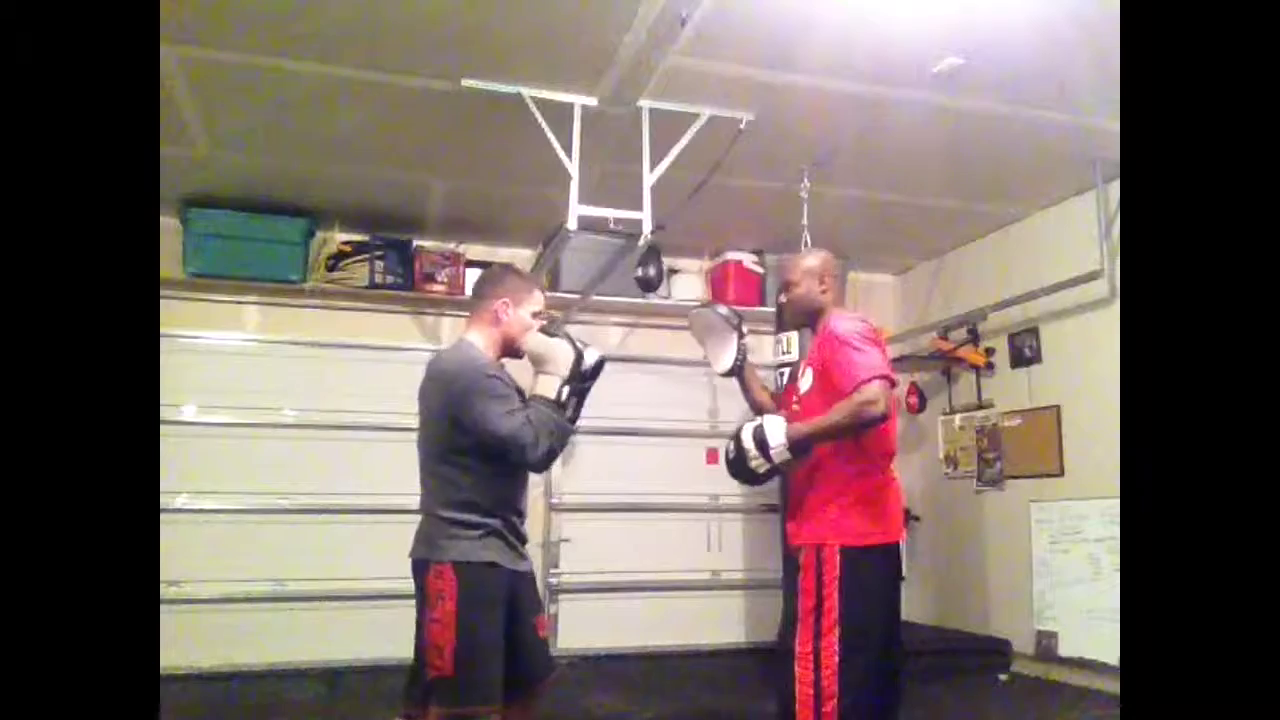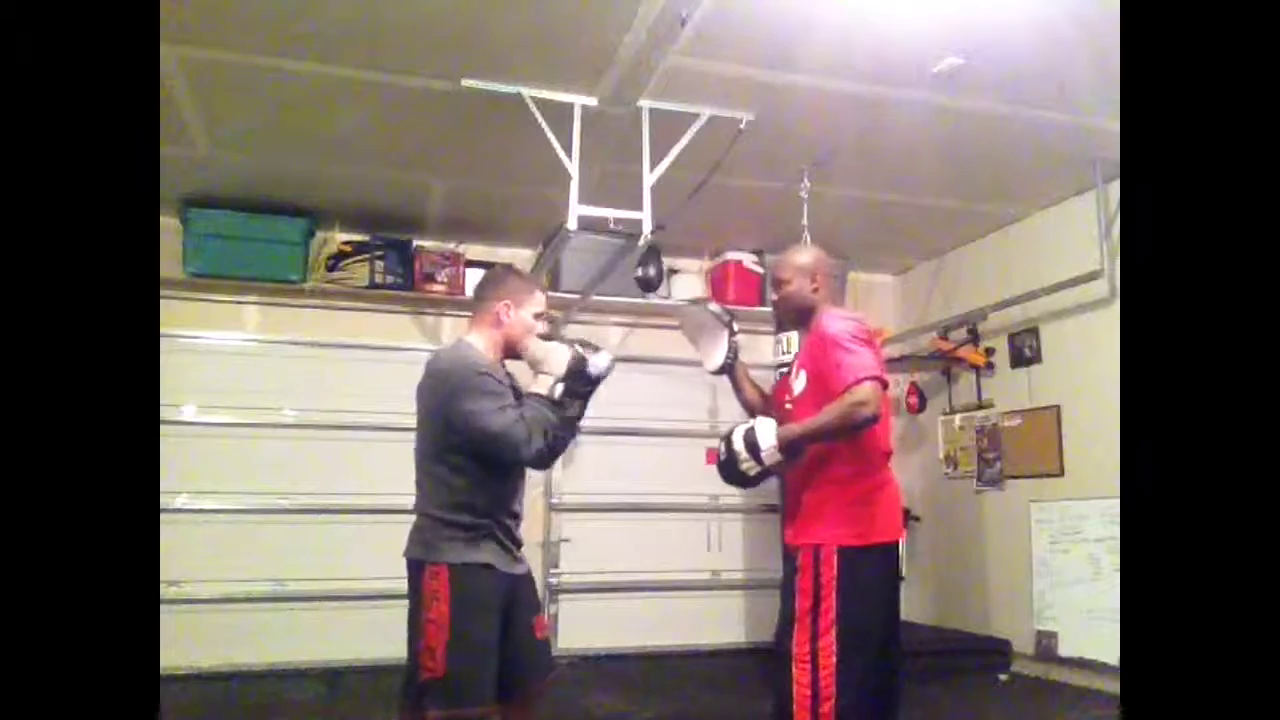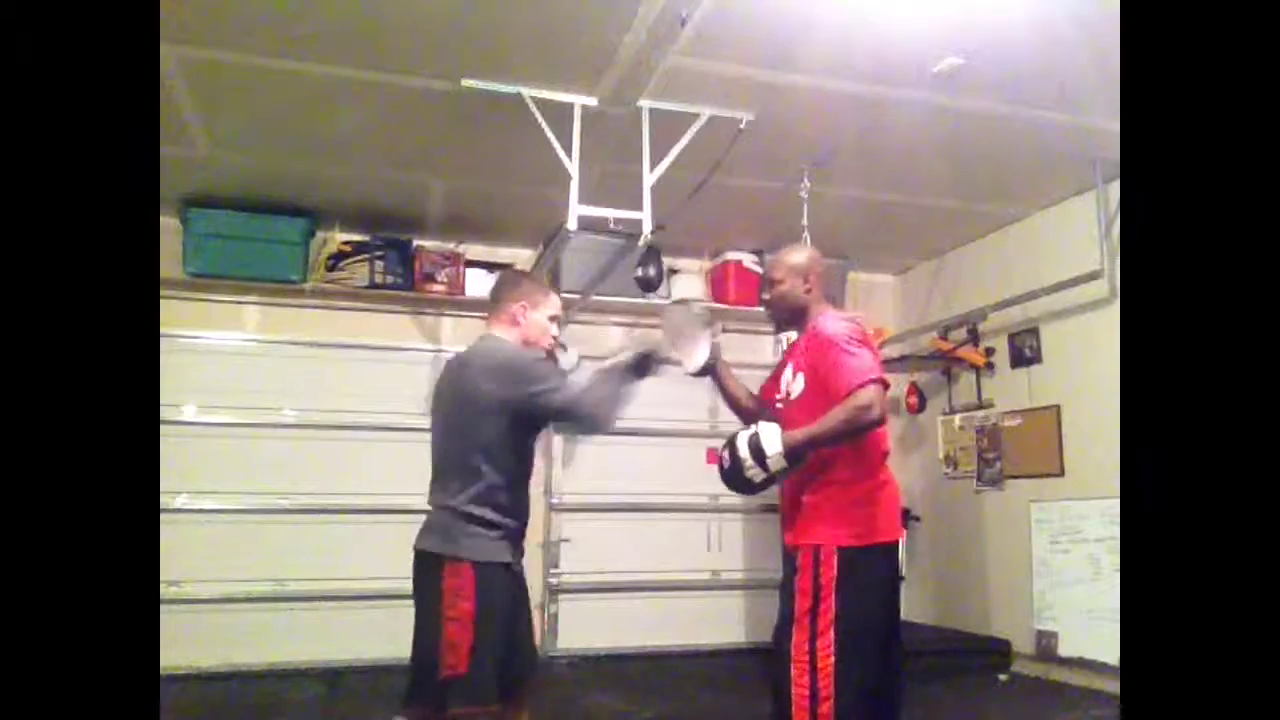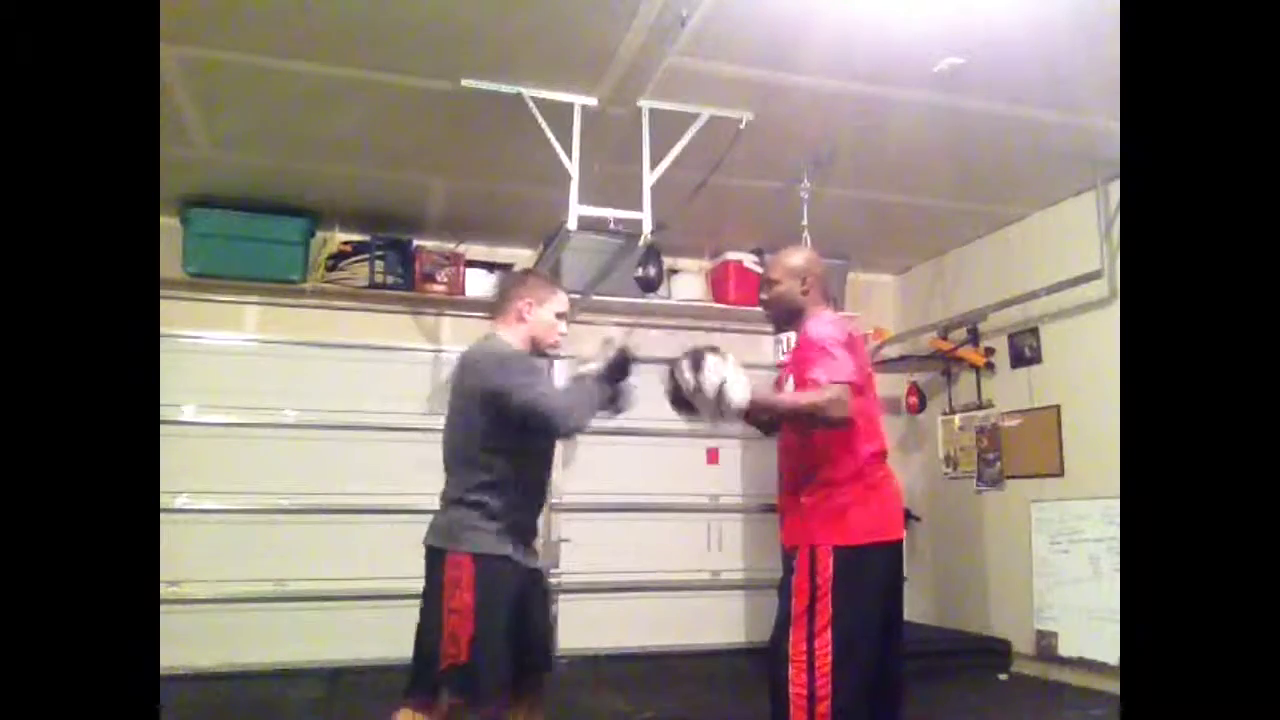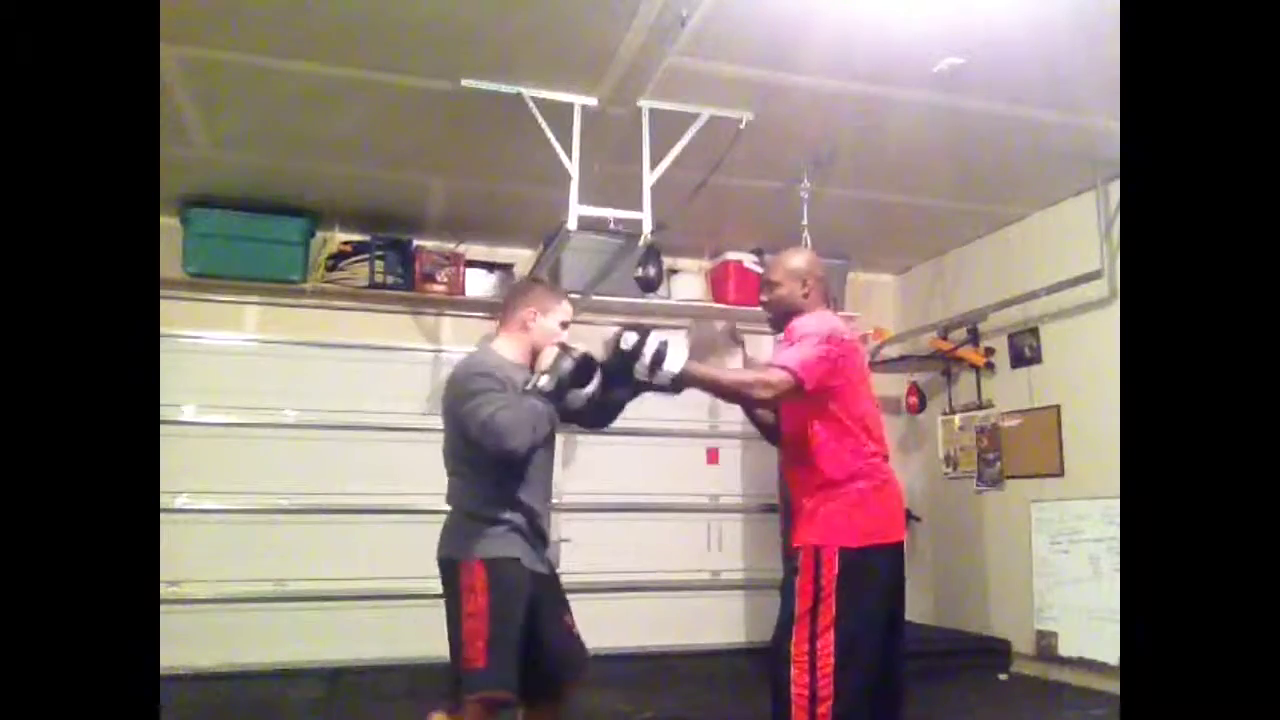
dt=0.2s
person 1, frame 1
left shoulder: (846, 331)
right shoulder: (821, 346)
left elbow: (873, 403)
right elbow: (780, 417)
left wrist: (791, 436)
right wrist: (740, 367)
left hip: (841, 530)
right hip: (854, 529)
left knee: (818, 664)
right knee: (862, 664)
person 1, frame 2
left shoulder: (837, 330)
right shoulder: (811, 345)
left elbow: (865, 404)
right elbow: (774, 415)
left wrist: (780, 438)
right wrist: (731, 365)
left hip: (838, 531)
right hip: (846, 528)
left knee: (814, 665)
right knee: (862, 665)
person 1, frame 3
left shoulder: (834, 332)
right shoulder: (799, 349)
left elbow: (869, 407)
right elbow: (762, 416)
left wrist: (788, 443)
right wrist: (714, 366)
left hip: (839, 529)
right hip: (846, 527)
left knee: (812, 666)
right knee: (863, 665)
person 1, frame 4
left shoulder: (823, 333)
right shoulder: (809, 343)
left elbow: (835, 406)
right elbow: (786, 418)
left wrist: (743, 396)
right wrist: (743, 397)
left hip: (840, 526)
right hip: (862, 525)
left knee: (808, 663)
right knee: (869, 665)
person 1, frame 5
left shoulder: (817, 330)
right shoulder: (818, 337)
left elbow: (768, 387)
right elbow: (783, 430)
left wrist: (682, 368)
right wrist: (707, 379)
left hip: (839, 527)
right hip: (869, 526)
left knee: (811, 663)
right knee: (864, 666)
person 2, frame 1
left shoulder: (485, 371)
right shoulder: (464, 370)
left elbow: (536, 449)
right elbow: (530, 447)
left wrist: (573, 386)
right wrist: (552, 378)
left hip: (504, 555)
right hip: (461, 559)
person 2, frame 2
left shoulder: (490, 373)
right shoulder: (460, 369)
left elbow: (541, 452)
right elbow: (521, 443)
left wrist: (576, 391)
right wrist: (553, 381)
left hip: (501, 557)
right hip: (455, 560)
person 2, frame 3
left shoulder: (470, 366)
right shoulder: (509, 364)
right elbow: (591, 411)
right wrist: (624, 368)
left hip: (488, 551)
right hip: (467, 555)
person 2, frame 4
left shoulder: (507, 366)
right shoulder: (499, 361)
left elbow: (543, 420)
right elbow: (561, 414)
left wrist: (601, 381)
right wrist: (603, 374)
left hip: (512, 550)
right hip: (472, 548)
left knee: (527, 679)
person 2, frame 5
left shoulder: (528, 377)
right shoulder: (478, 373)
left elbow: (591, 412)
right elbow: (509, 437)
left wrist: (627, 375)
right wrist: (549, 384)
left hip: (528, 553)
right hip: (484, 553)
left knee: (552, 681)
